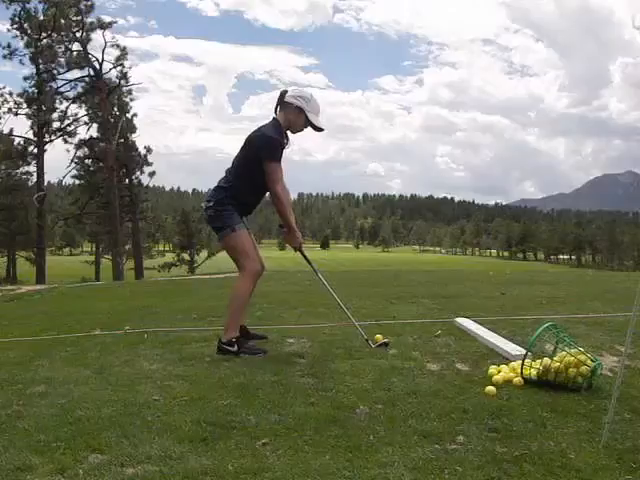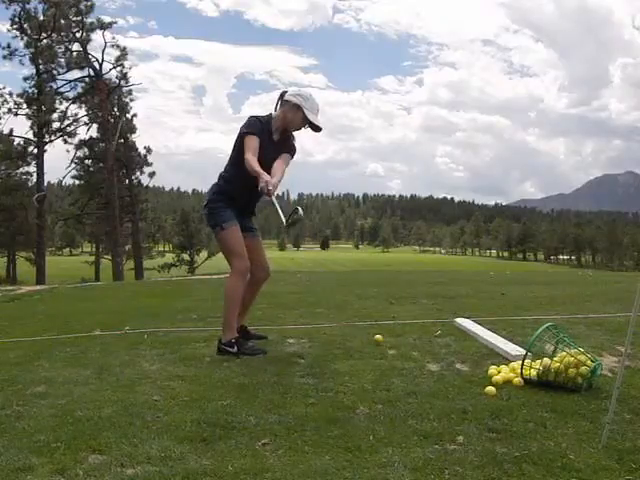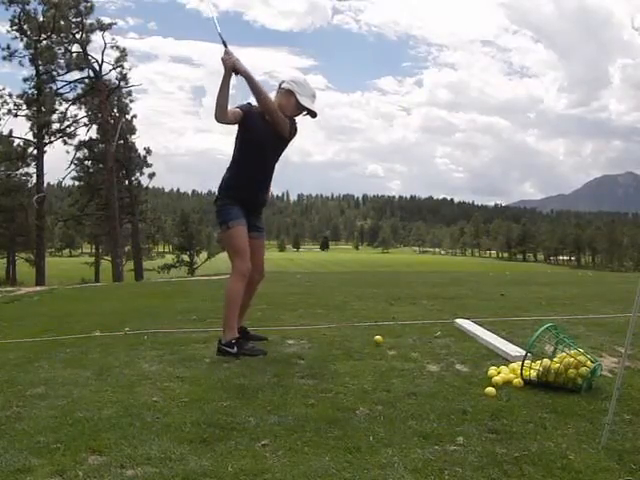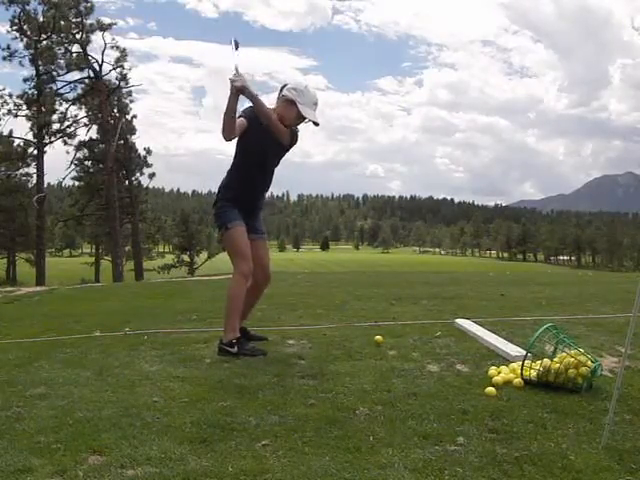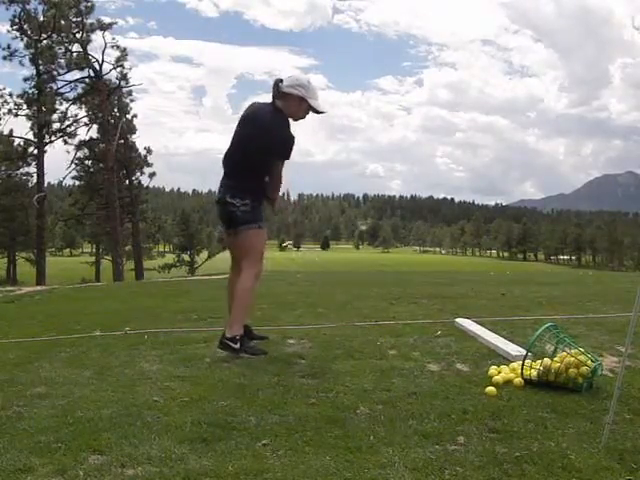
dt=1s
person 1, frame 1
left shoulder: (275, 137)
right shoulder: (269, 138)
left elbow: (281, 187)
right elbow: (275, 190)
left wrist: (293, 225)
right wrist: (291, 229)
left hip: (231, 209)
right hip: (223, 207)
left knee: (256, 268)
right knee: (250, 268)
left ankle: (237, 327)
right ankle: (228, 340)
person 1, frame 2
left shoulder: (288, 144)
right shoulder: (255, 124)
left elbow: (279, 169)
right elbow: (248, 158)
left wrist: (273, 183)
right wrist: (262, 176)
left hip: (243, 210)
right hip: (222, 203)
left knee: (261, 271)
right knee: (241, 267)
left ankle: (237, 326)
right ankle: (228, 340)
person 1, frame 3
left shoulder: (289, 129)
right shoulder: (249, 112)
left elbow: (271, 112)
right elbow: (221, 116)
left wrist: (246, 73)
right wrist: (227, 75)
left hip: (254, 207)
right hip: (231, 202)
left knee: (256, 272)
right knee: (242, 268)
left ankle: (237, 327)
right ankle: (228, 340)
person 1, frame 4
left shoulder: (290, 135)
right shoulder: (251, 116)
left elbow: (272, 123)
right elbow: (228, 133)
left wrist: (249, 92)
right wrist: (234, 95)
left hip: (253, 209)
right hip: (229, 203)
left knee: (262, 276)
right knee: (244, 269)
left ankle: (238, 327)
right ankle: (229, 340)
person 1, frame 5
left shoulder: (255, 110)
right shoulder: (282, 134)
right elbow: (274, 181)
right wrist: (271, 199)
left hip: (227, 196)
right hip: (247, 200)
left knee: (239, 266)
right knee: (252, 267)
left ankle: (237, 326)
right ankle: (232, 336)
